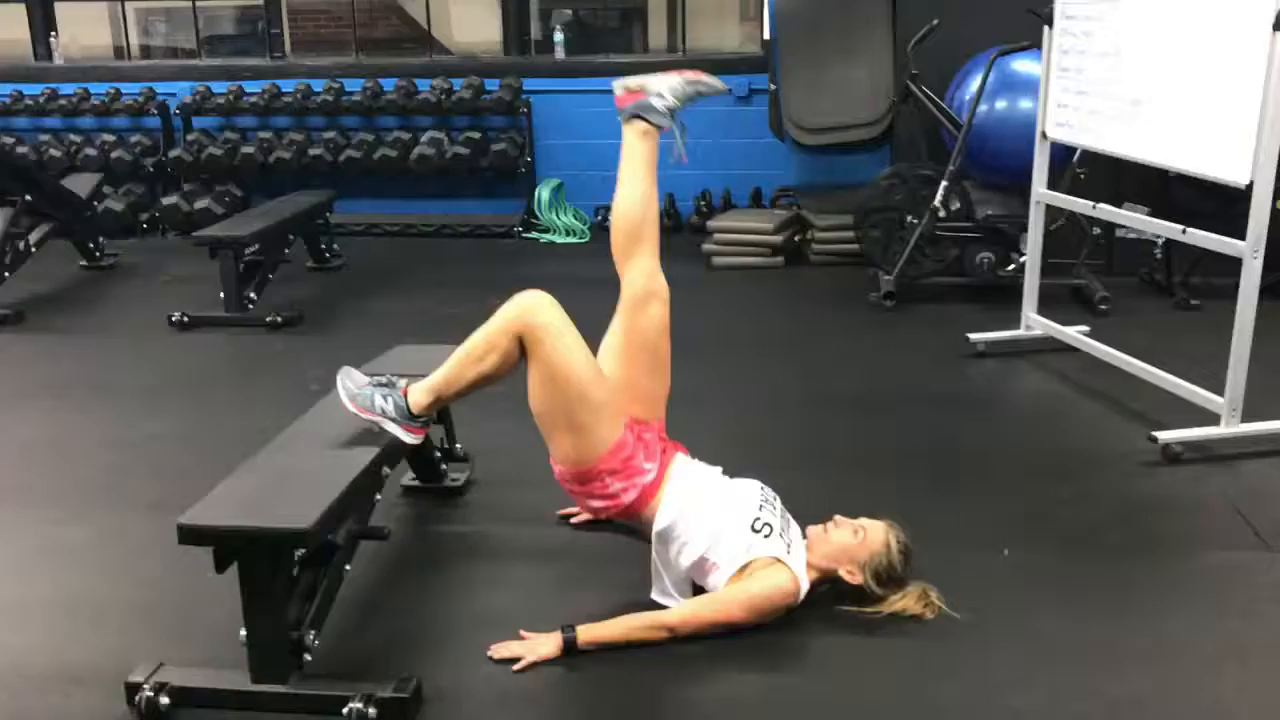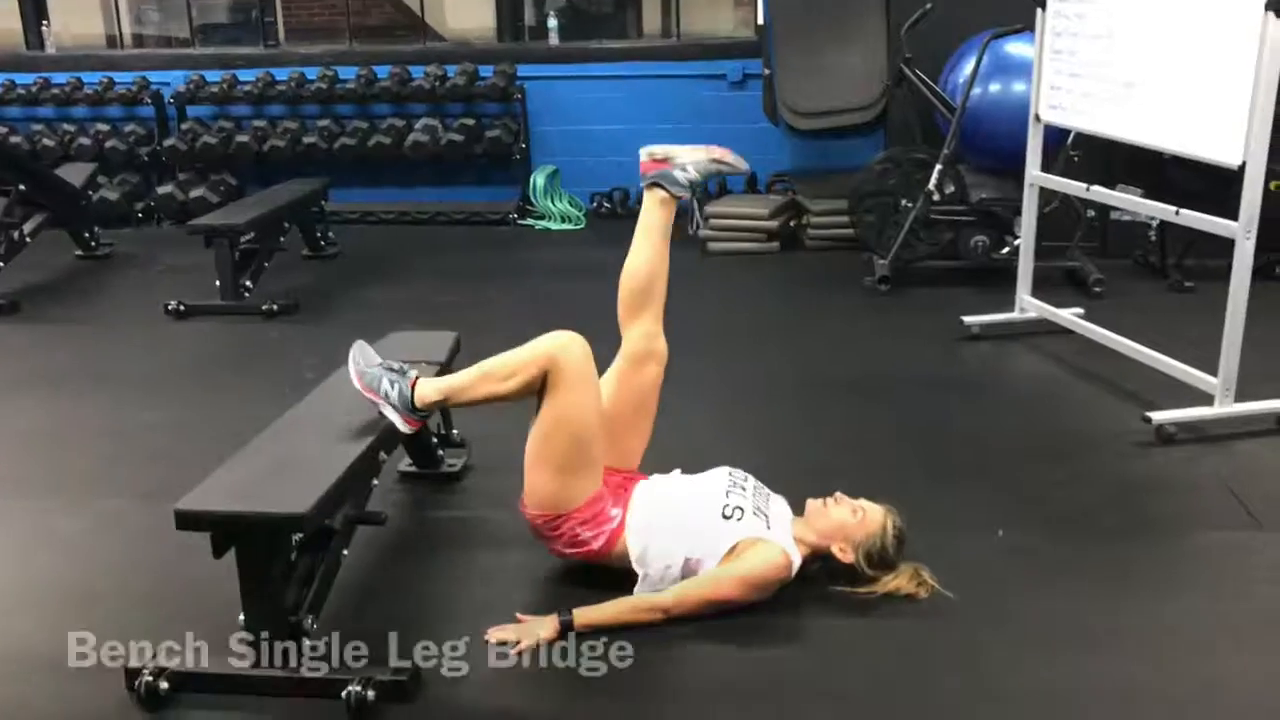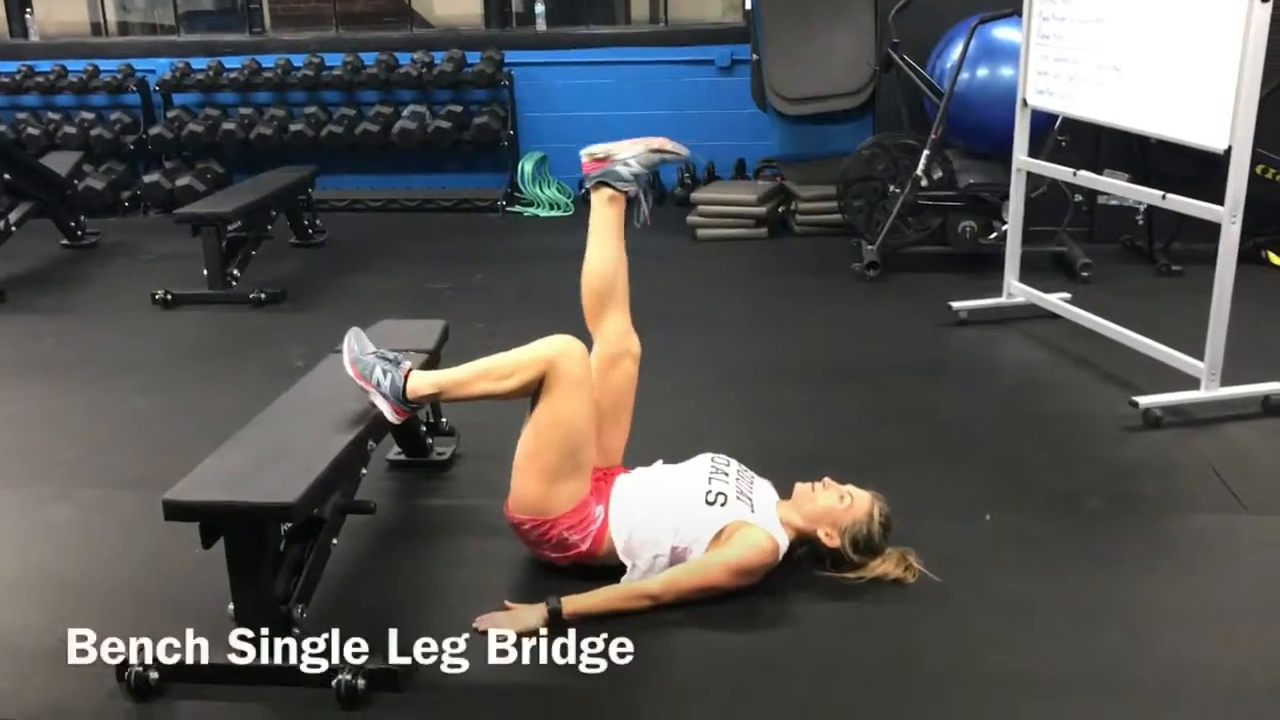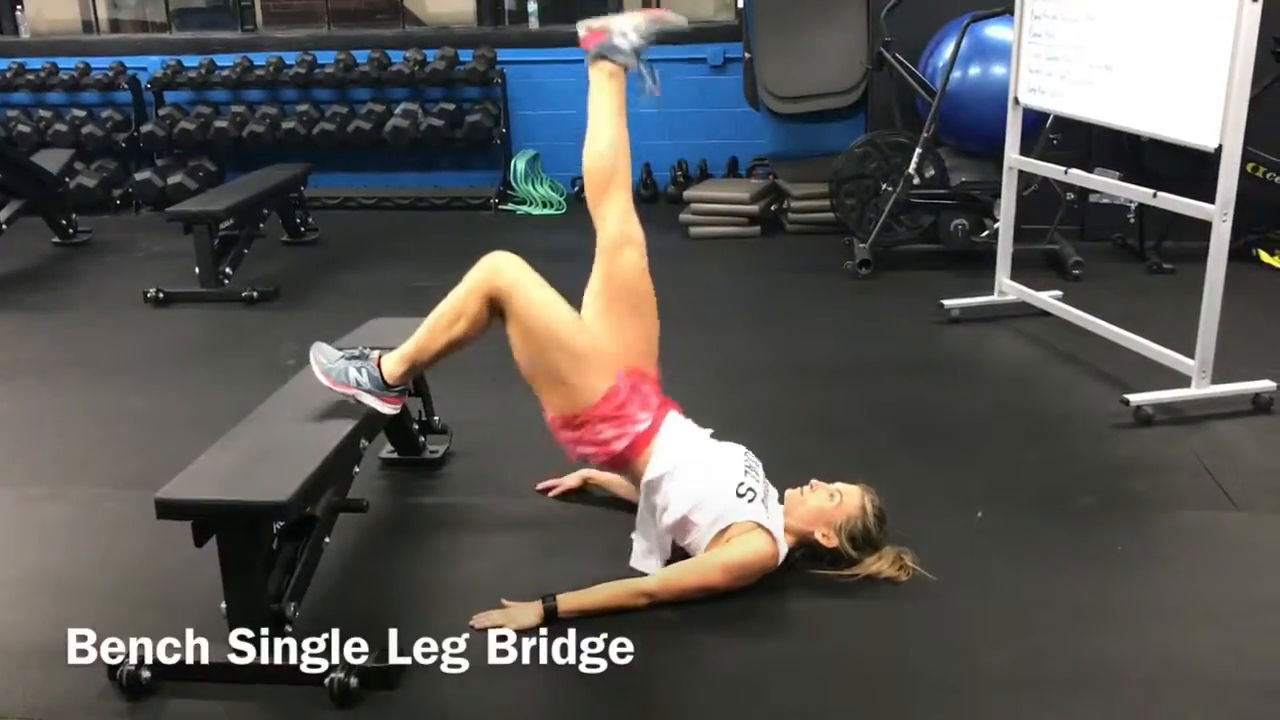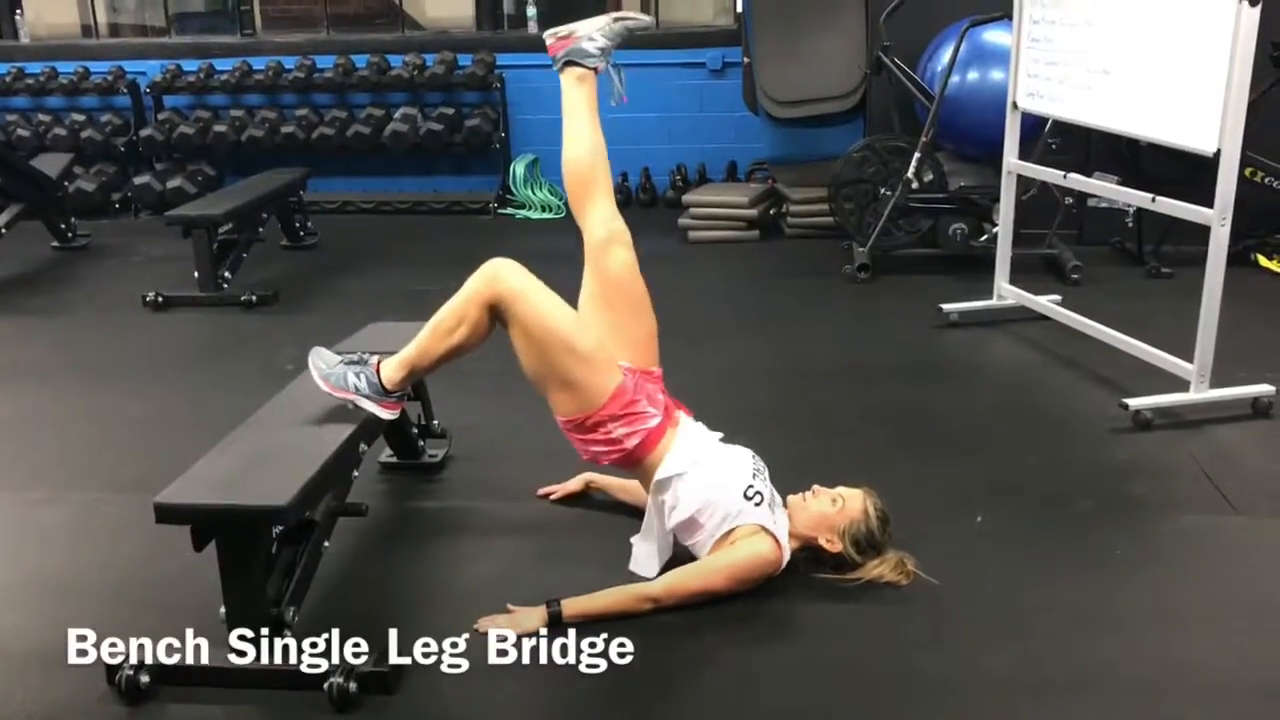
dt=0.4s
person 1, frame 1
left shoulder: (783, 586)
right shoulder: (785, 540)
left elbow: (671, 624)
left wrist: (566, 640)
left hip: (618, 472)
right hip: (638, 456)
left knee: (533, 311)
right knee: (644, 288)
left ankle: (413, 407)
person 1, frame 2
left shoulder: (773, 564)
right shoulder: (777, 517)
left elbow: (666, 606)
left wrist: (560, 624)
left hip: (583, 523)
right hip: (611, 497)
left knee: (567, 349)
left ankle: (417, 397)
person 1, frame 3
left shoulder: (761, 547)
right shoulder: (764, 503)
left elbow: (655, 593)
left wrist: (548, 613)
left hip: (565, 524)
right hip: (597, 493)
left knee: (565, 353)
left ankle: (407, 388)
person 1, frame 4
left shoulder: (761, 548)
right shoulder: (765, 508)
left elbow: (648, 592)
left wrist: (545, 608)
left hip: (611, 414)
right hip: (628, 405)
left knee: (499, 272)
right knee: (618, 230)
left ankle: (385, 378)
person 1, frame 5
left shoulder: (766, 550)
right shoulder: (772, 514)
left elbow: (655, 595)
left wrist: (549, 614)
left hip: (619, 415)
right hip: (635, 402)
left knee: (500, 279)
right knee: (603, 231)
left ankle: (385, 383)
right ankle: (580, 67)
